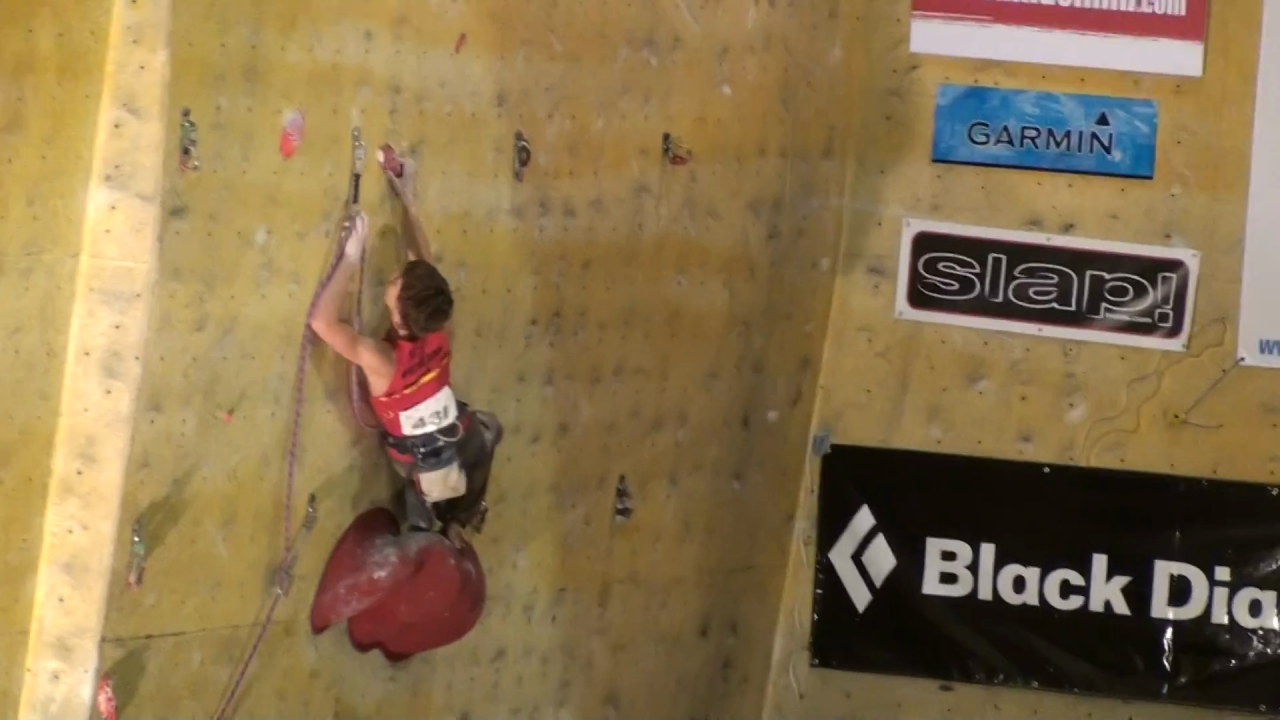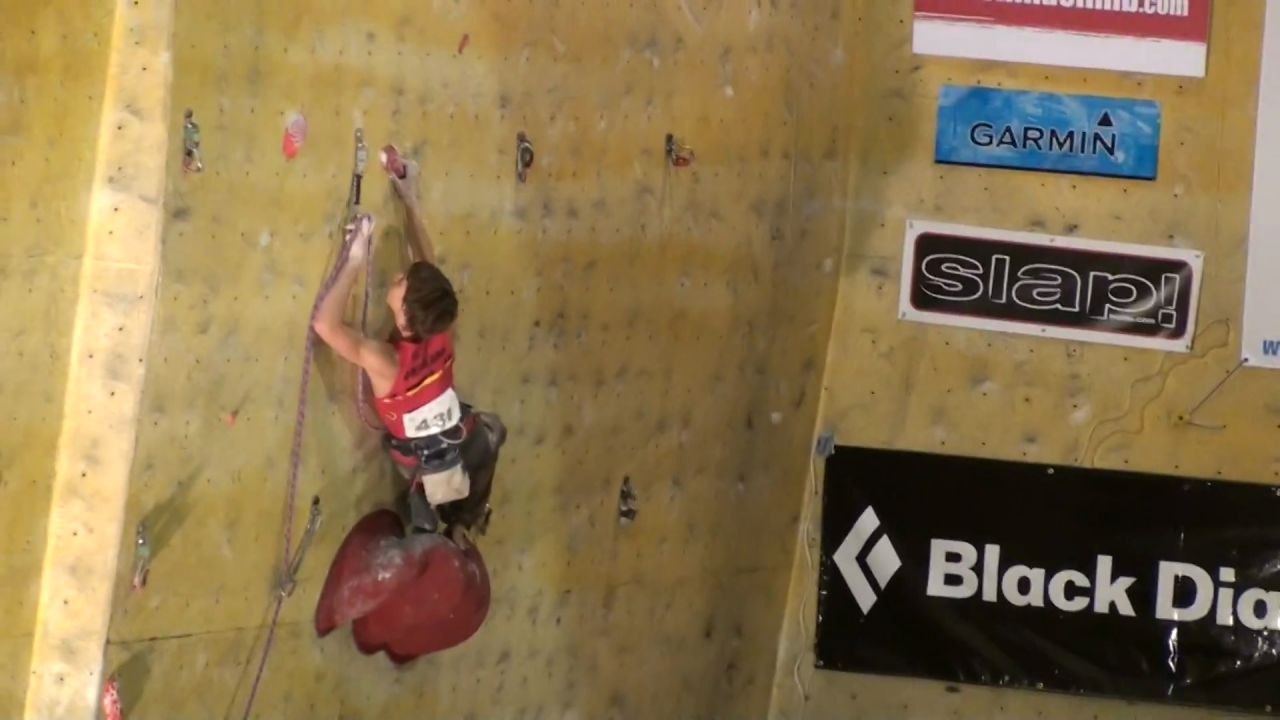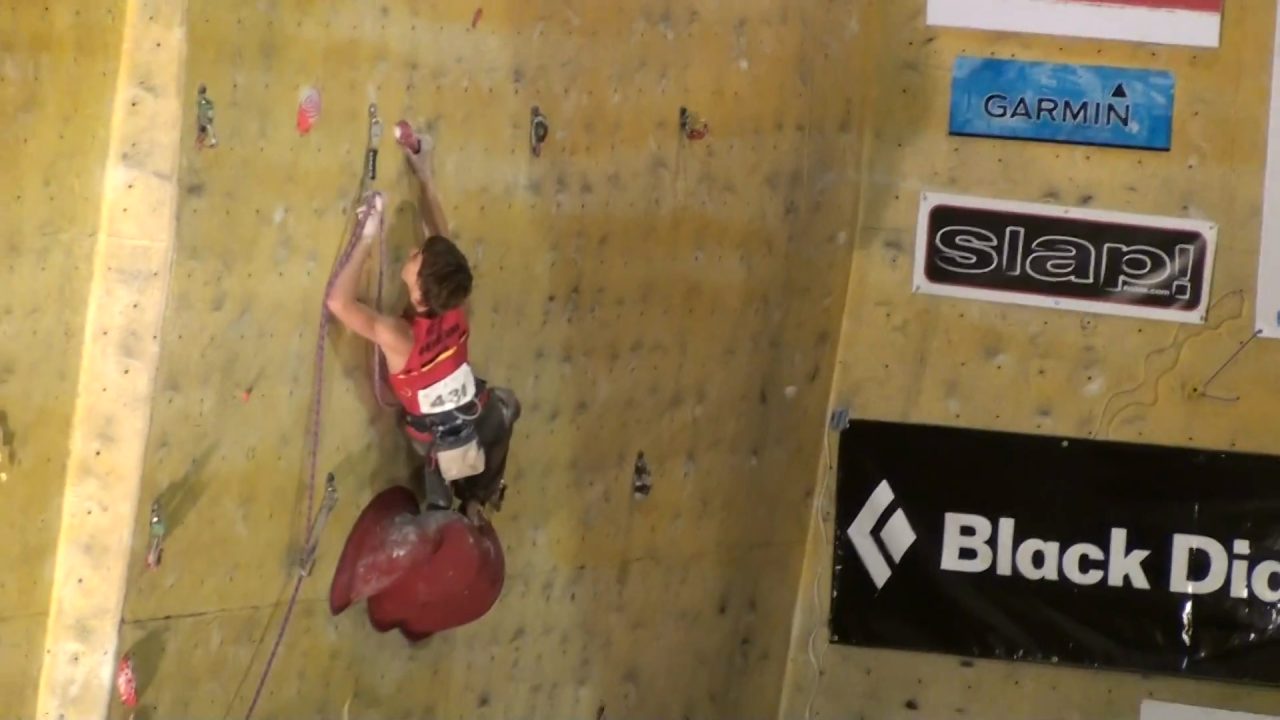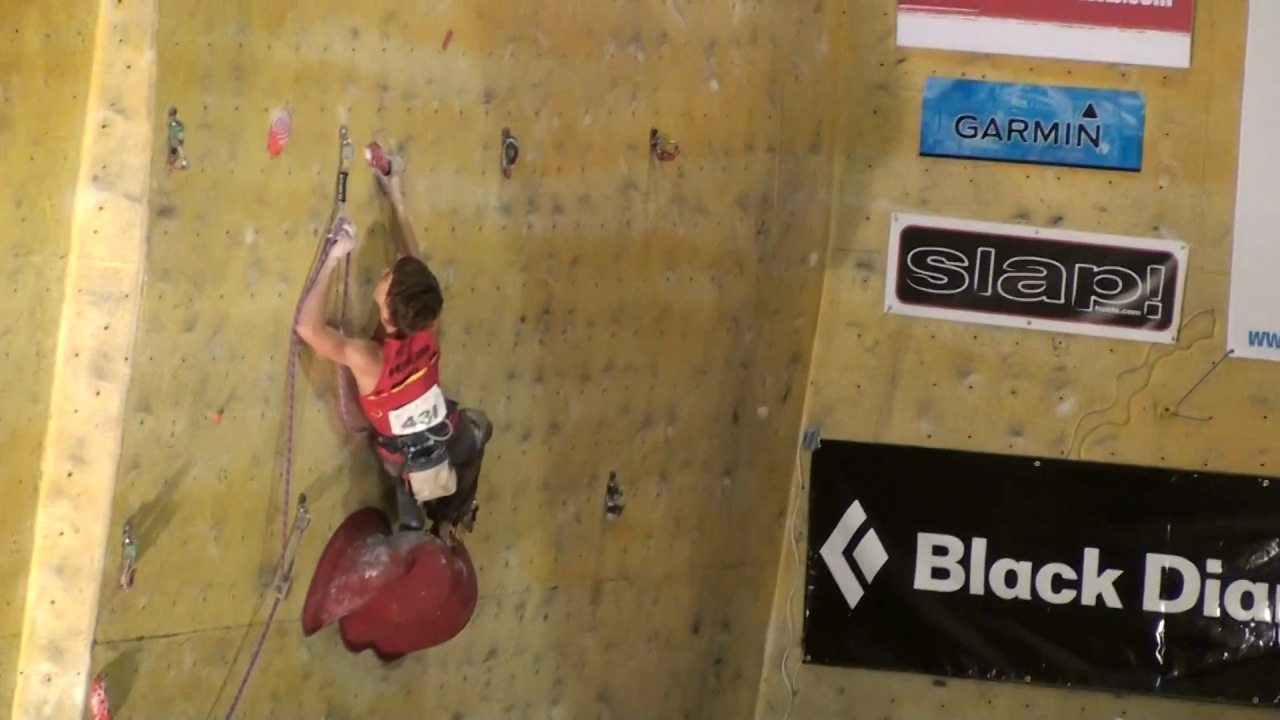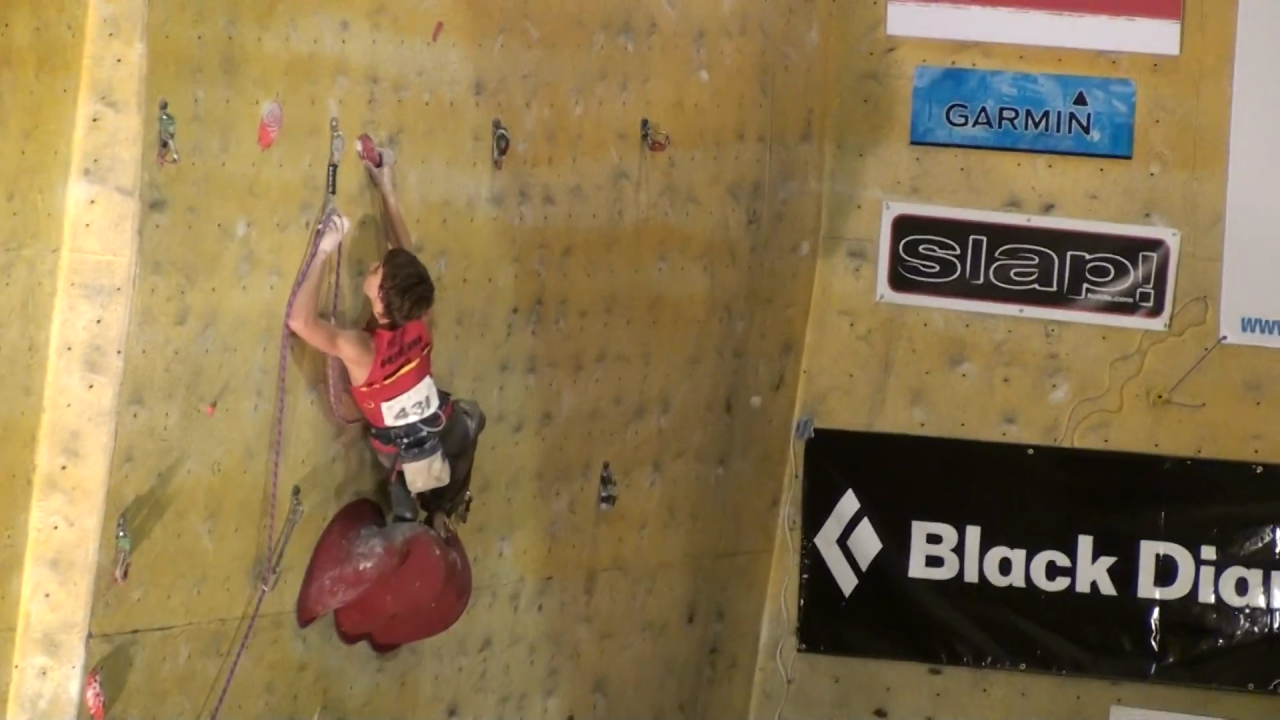
dt=0.2s
person 1, frame 1
left shoulder: (382, 360)
right shoulder: (439, 332)
left elbow: (322, 321)
right elbow: (424, 263)
left wrist: (351, 256)
right wrist: (406, 198)
left hip: (425, 469)
right hip: (462, 446)
right knee: (488, 425)
right ankle: (460, 519)
person 1, frame 2
left shoulder: (385, 362)
right shoulder: (442, 334)
left elbow: (325, 324)
right elbow: (426, 264)
left wrist: (356, 259)
right wrist: (410, 200)
left hip: (429, 470)
right hip: (466, 448)
right knee: (492, 427)
right ankle: (464, 520)
person 1, frame 3
left shoulder: (400, 337)
right shoulder: (457, 309)
left elbow: (339, 302)
right elbow: (441, 239)
left wrist: (368, 236)
right wrist: (424, 174)
left hip: (443, 447)
right hip: (481, 422)
right knee: (506, 402)
right ankle: (478, 497)
person 1, frame 4
left shoulder: (370, 358)
right shoulder: (427, 329)
left elbow: (308, 327)
right elbow: (412, 261)
left wrist: (333, 259)
right wrist: (396, 197)
left hip: (415, 467)
right hip: (454, 446)
right knee: (478, 423)
right ankle: (451, 517)
person 1, frame 5
left shoulder: (361, 349)
right shoulder: (420, 321)
left elbow: (299, 321)
right elbow: (404, 252)
left wrist: (324, 251)
right wrist: (386, 187)
left hip: (407, 457)
right hip: (447, 436)
right knee: (470, 414)
right ankle: (444, 509)
